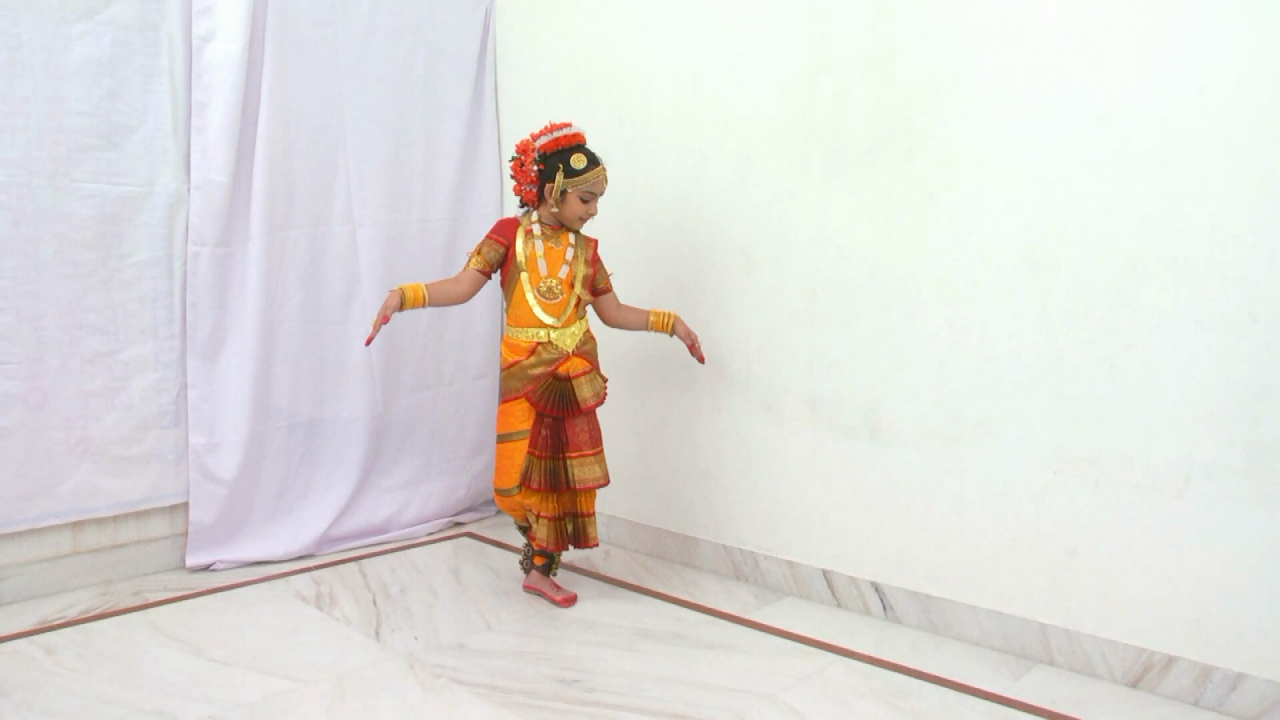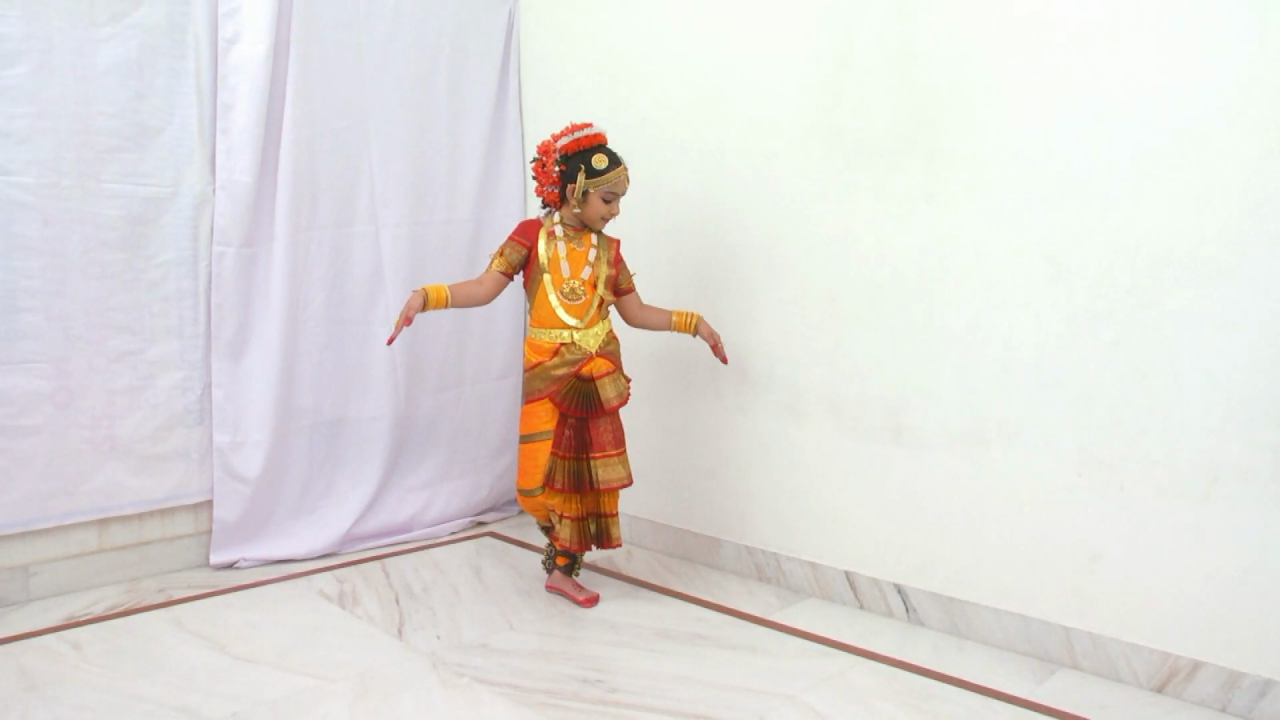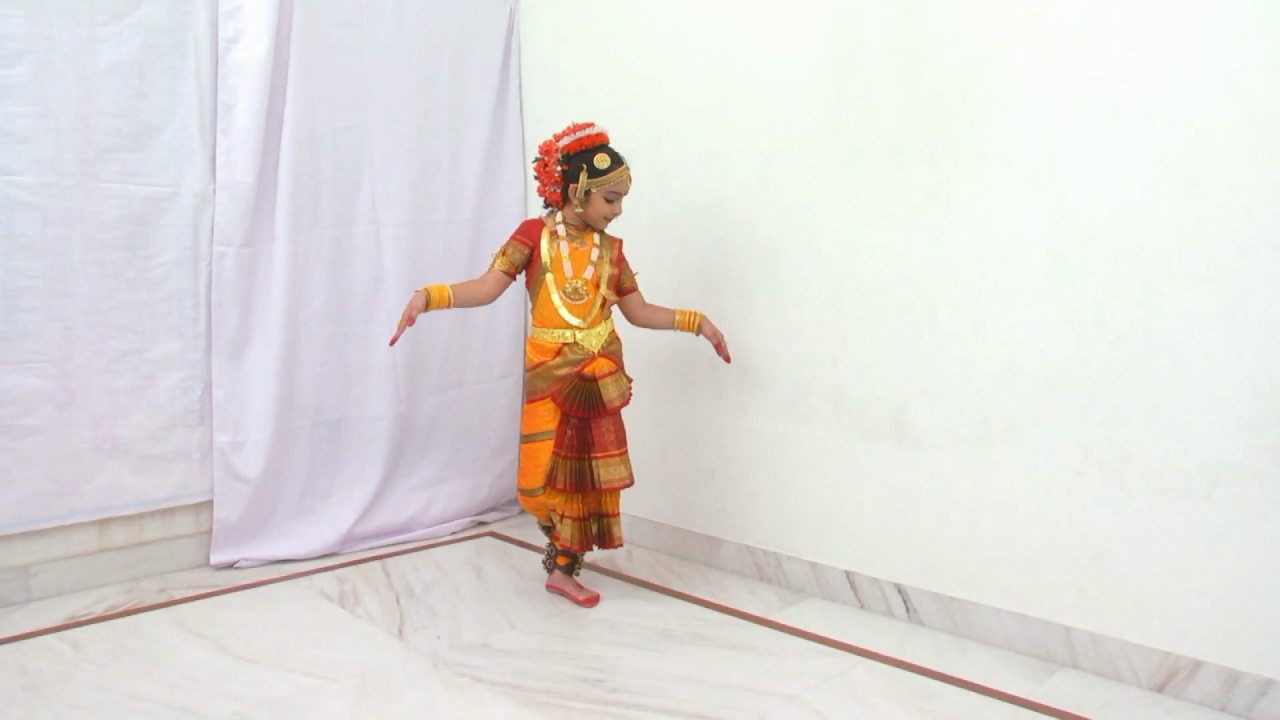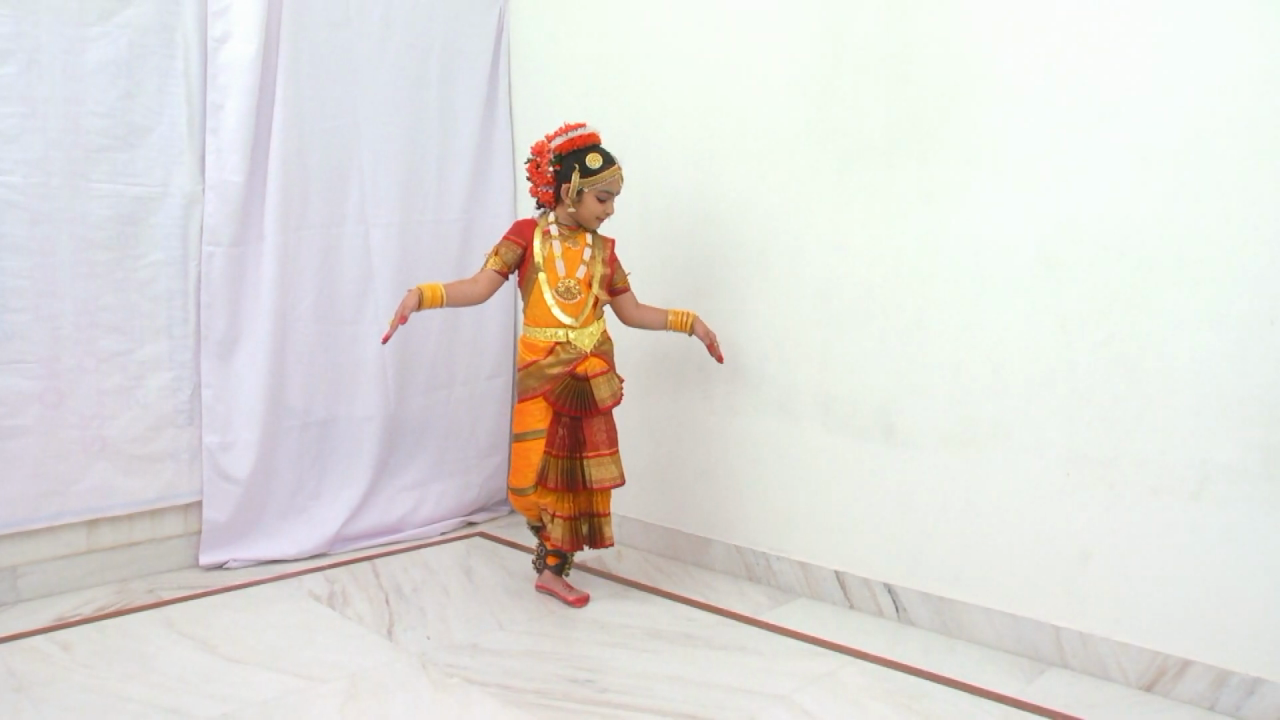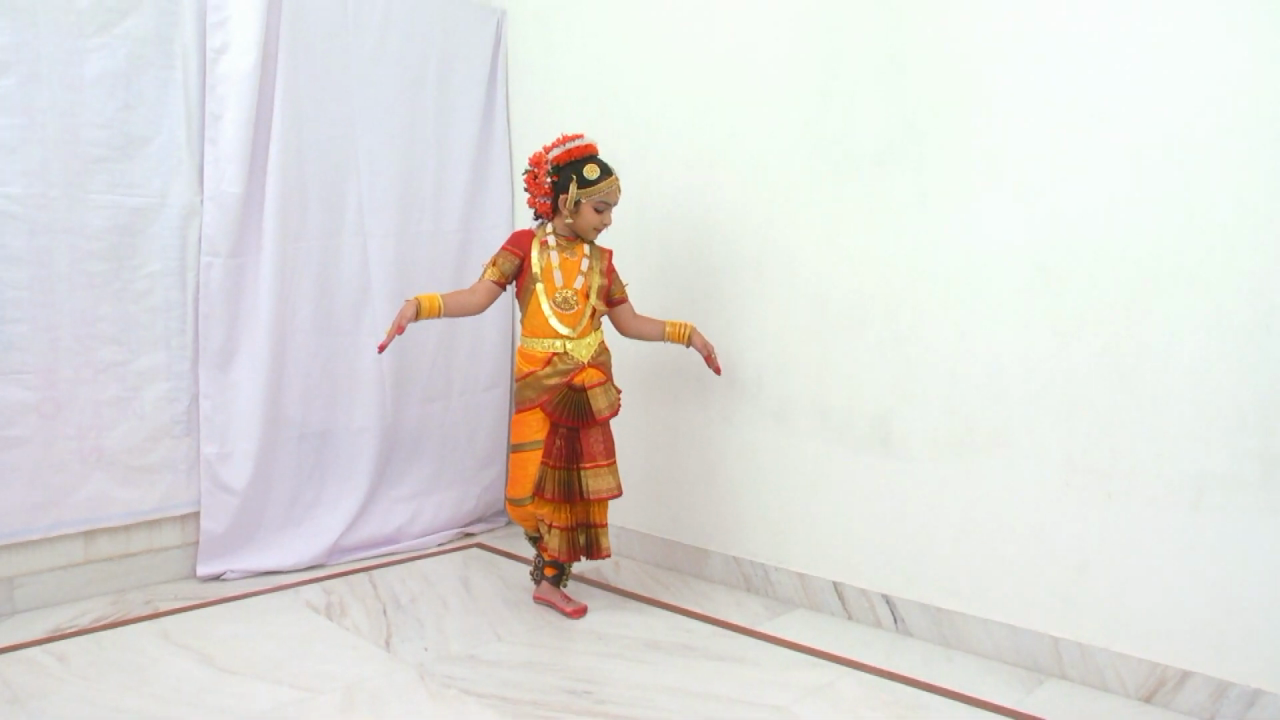
dt=1s
person 1, frame 1
left shoulder: (586, 248)
right shoulder: (510, 233)
left elbow: (612, 312)
right elbow: (463, 286)
left wrist: (670, 322)
right wrist: (404, 294)
left hip: (572, 375)
right hip: (525, 373)
left knee: (564, 474)
right knee: (522, 474)
left ankle: (540, 568)
right ankle: (538, 560)
person 1, frame 2
left shoulder: (608, 249)
right shoulder: (532, 234)
left elbow: (636, 313)
right elbow: (485, 288)
left wrist: (693, 322)
right wrist: (426, 295)
left hip: (596, 377)
right hip: (548, 374)
left knee: (587, 472)
right knee: (546, 474)
left ankle: (563, 569)
right ankle: (562, 558)
person 1, frame 3
left shoulder: (611, 249)
right shoulder: (535, 234)
left elbow: (638, 311)
right elbow: (487, 287)
left wrist: (696, 321)
right wrist: (428, 296)
left hip: (597, 376)
right hip: (550, 374)
left knee: (587, 473)
right knee: (546, 476)
left ankle: (563, 568)
right ankle: (562, 560)
person 1, frame 4
left shoulder: (603, 249)
right shoulder: (527, 234)
left elbow: (631, 312)
right elbow: (479, 287)
left wrist: (689, 322)
right wrist: (421, 294)
left hip: (589, 376)
right hip: (542, 374)
left knee: (578, 473)
right knee: (536, 475)
left ankle: (553, 569)
right ankle: (551, 559)
person 1, frame 5
left shoulder: (600, 260)
right shoulder: (525, 245)
left elbow: (629, 323)
right elbow: (477, 298)
left wrist: (687, 333)
right wrist: (418, 305)
left hip: (587, 387)
right hip: (540, 384)
left knee: (576, 484)
right knee: (535, 484)
left ankle: (551, 580)
right ankle: (548, 571)
